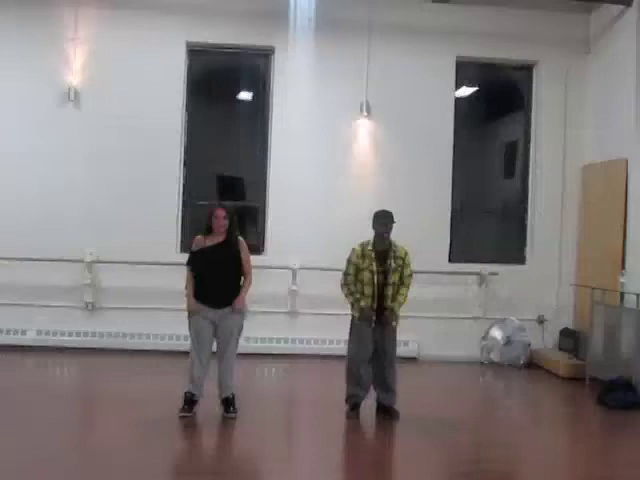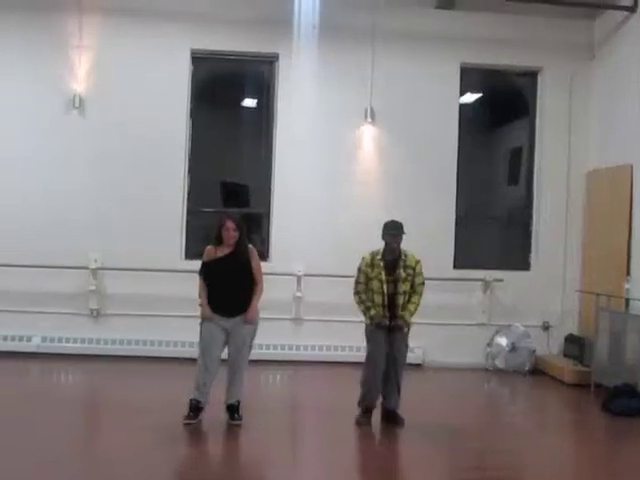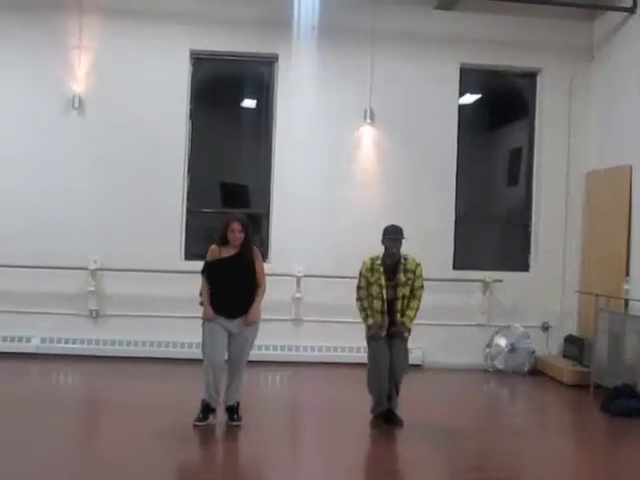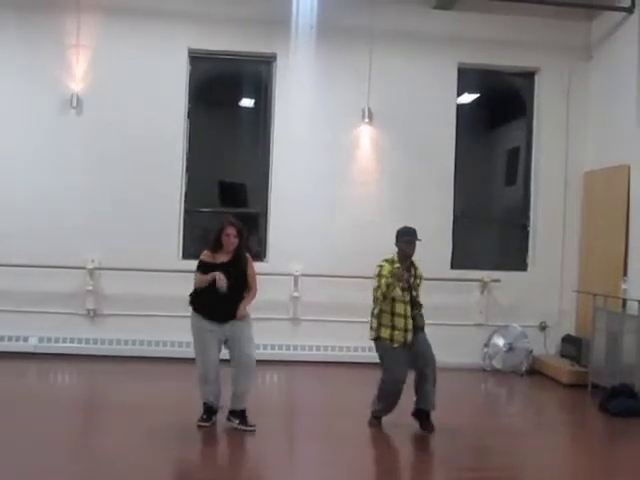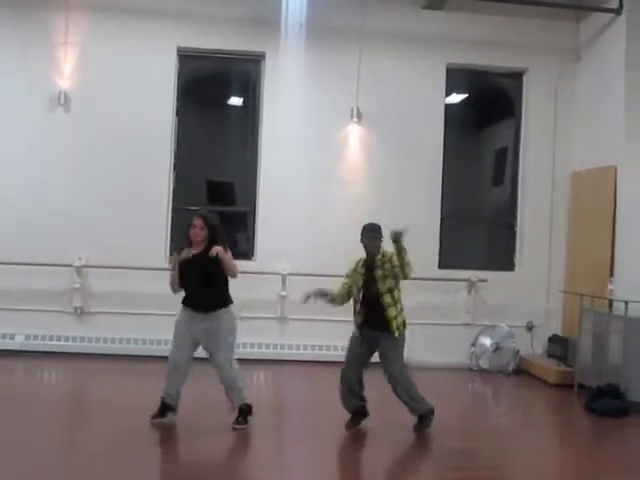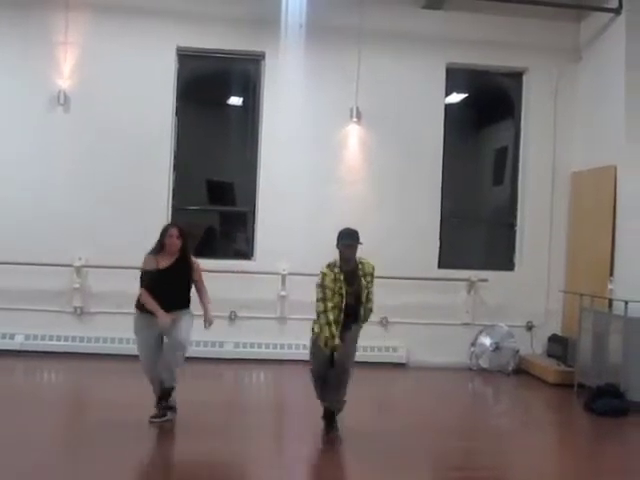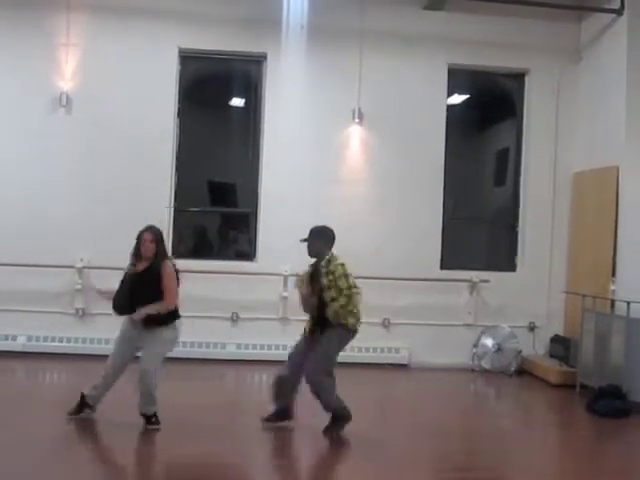
dt=0.5s
person 1, frame 1
left shoulder: (238, 243)
right shoulder: (199, 242)
left elbow: (247, 274)
right elbow: (191, 272)
left wrist: (242, 296)
right wrist: (189, 298)
left hip: (230, 307)
right hip: (202, 307)
left knee: (227, 353)
right knee: (199, 351)
left ankle: (228, 397)
right ankle: (192, 396)
person 1, frame 2
left shoulder: (249, 252)
right shoulder: (211, 252)
left elbow: (259, 284)
right elbow: (203, 281)
left wrist: (253, 307)
right wrist: (204, 305)
left hip: (243, 316)
right hip: (215, 316)
left knee: (238, 361)
right knee: (207, 359)
left ankle: (234, 404)
right ankle: (197, 403)
person 1, frame 3
left shoulder: (253, 254)
right shoulder: (215, 251)
left elbow: (261, 285)
right elbow: (205, 281)
left wrist: (255, 308)
right wrist: (206, 306)
left hip: (244, 317)
right hip: (216, 316)
left knee: (237, 363)
right knee: (213, 360)
left ankle: (232, 405)
right ankle: (209, 405)
person 1, frame 4
left shoulder: (244, 260)
right shoulder: (208, 256)
left elbow: (252, 289)
right elbow: (197, 283)
left wrist: (244, 305)
right wrist: (214, 276)
left hip: (235, 319)
right hip: (205, 320)
left knee: (246, 360)
right knee: (208, 366)
left ankle: (238, 411)
right ankle: (210, 407)
person 1, frame 5
left shoulder: (217, 252)
right shoulder: (185, 255)
left elbow: (234, 273)
right elbow: (176, 288)
left wrist: (222, 255)
right wrist: (174, 267)
left hip: (219, 317)
right hip: (190, 316)
left knee: (224, 364)
right knee: (177, 360)
left ankle: (243, 409)
right ankle: (168, 405)
person 1, frame 6
left shoulder: (189, 263)
right shoulder: (151, 261)
left elbow: (200, 287)
right elbow: (143, 292)
left wrist: (207, 311)
right wrist: (160, 314)
left hip: (179, 314)
right hip: (147, 317)
left knee: (178, 341)
right knee: (150, 364)
left ankle: (168, 385)
right ankle: (166, 406)
person 1, frame 7
left shoulder: (165, 266)
right shoulder: (135, 266)
left elbow: (172, 303)
right elbow: (125, 294)
left wrist: (144, 311)
right wrist: (113, 296)
left hip: (163, 329)
right hip: (137, 326)
left knee: (148, 369)
right knee: (114, 365)
left ankle: (149, 412)
right ankle: (88, 401)
person 2, frame 1
left shoulder: (401, 254)
right shoulder: (359, 252)
left elbow: (405, 284)
right elbow: (347, 282)
left wrist: (394, 308)
right wrist: (360, 305)
left hip: (387, 315)
right hip: (363, 314)
left knee: (387, 359)
right knee: (358, 357)
left ankle: (386, 403)
right ankle: (354, 402)
person 2, frame 2
left shoulder: (413, 262)
right shoulder: (369, 261)
left elbow: (417, 291)
right elbow: (359, 291)
left wrist: (405, 317)
right wrist: (371, 314)
left hip: (399, 322)
right hip: (376, 321)
left knee: (396, 365)
right knee: (375, 362)
left ankle: (390, 409)
right ankle: (366, 407)
person 2, frame 3
left shoulder: (413, 266)
right shoulder: (369, 266)
left elbow: (416, 296)
right elbow: (362, 297)
left wrist: (405, 323)
right wrist: (371, 323)
left hip: (399, 327)
right hip: (377, 326)
left knee: (397, 369)
right knee: (378, 368)
left ankle: (391, 410)
right ankle: (379, 410)
person 2, frame 4
left shoulder: (416, 271)
right shoulder: (386, 267)
right elbow: (379, 297)
left wrist: (418, 313)
right wrist: (394, 281)
left hip: (412, 328)
right hip: (388, 331)
left knee: (428, 364)
right knee: (395, 376)
left ankle: (423, 411)
right ankle: (378, 412)
person 2, frame 5
left shoulder: (390, 260)
right shoulder: (357, 268)
left elbow: (405, 272)
right elbow: (342, 297)
left wrist: (399, 246)
right wrist: (323, 294)
left hip: (390, 330)
right hip: (365, 329)
left knee: (397, 374)
right knee: (350, 370)
left ankle: (424, 412)
right ankle: (358, 409)
person 2, frame 6
left shoulder: (367, 269)
right shoulder: (327, 274)
right elbow: (323, 312)
left wrist: (366, 314)
right wrist: (334, 343)
left hip: (351, 325)
right hip: (327, 329)
left knee: (342, 365)
right knee: (319, 369)
left ankle: (331, 411)
right ankle: (329, 404)
person 2, frame 7
left shoulder: (337, 267)
right shoulder: (314, 267)
left elbow: (353, 297)
right elbow: (308, 296)
left wrist: (333, 314)
right wrist: (308, 302)
left hip: (340, 327)
right hip: (320, 325)
left knee: (315, 370)
right knee: (294, 362)
left ankle: (339, 413)
right ankle: (283, 407)
